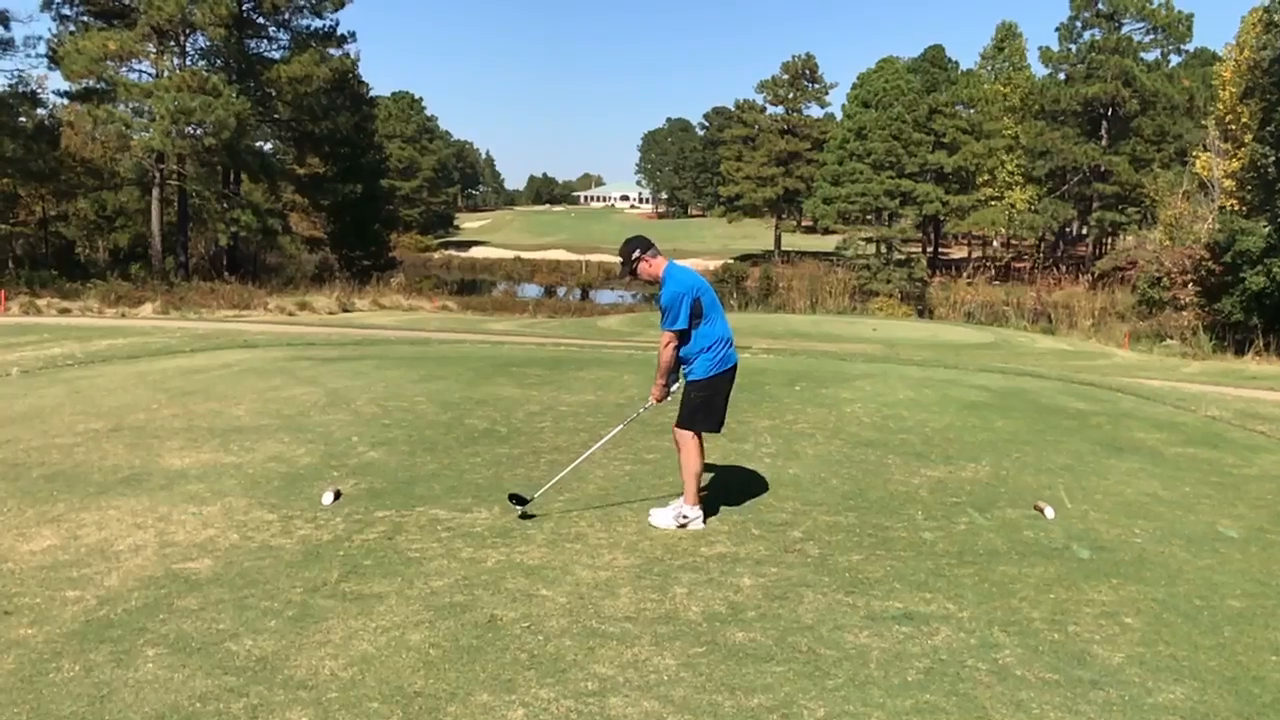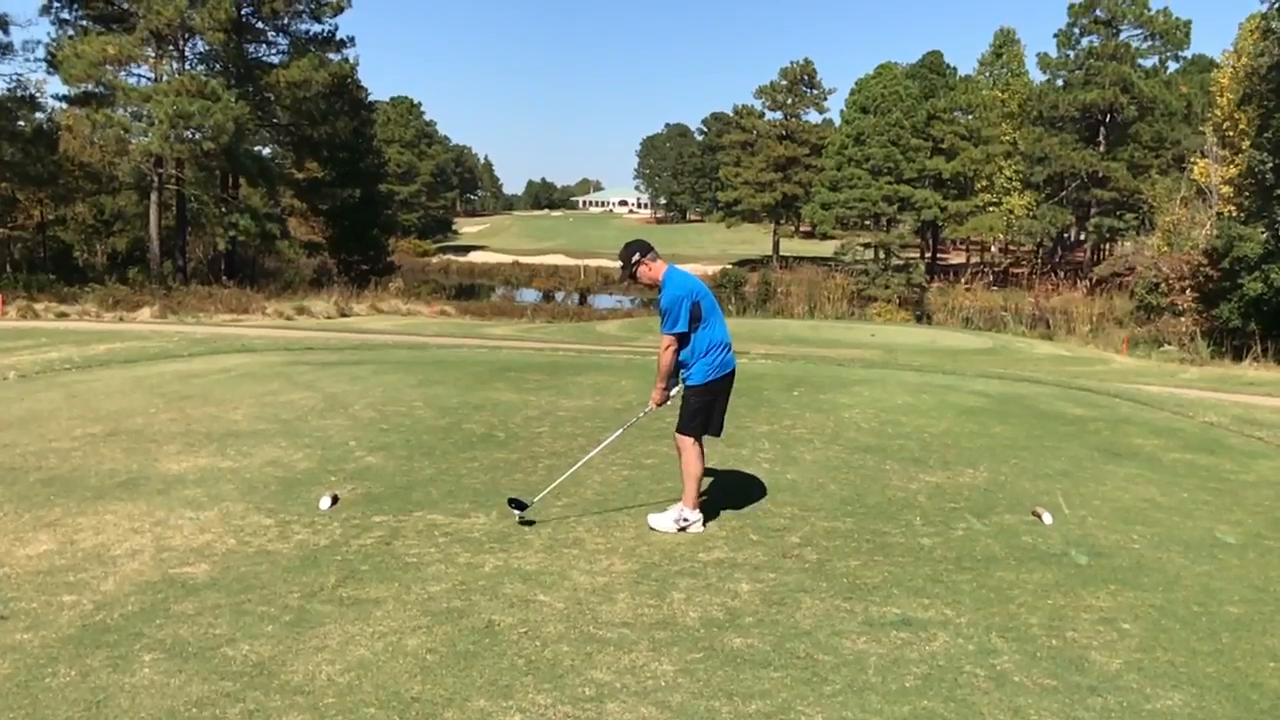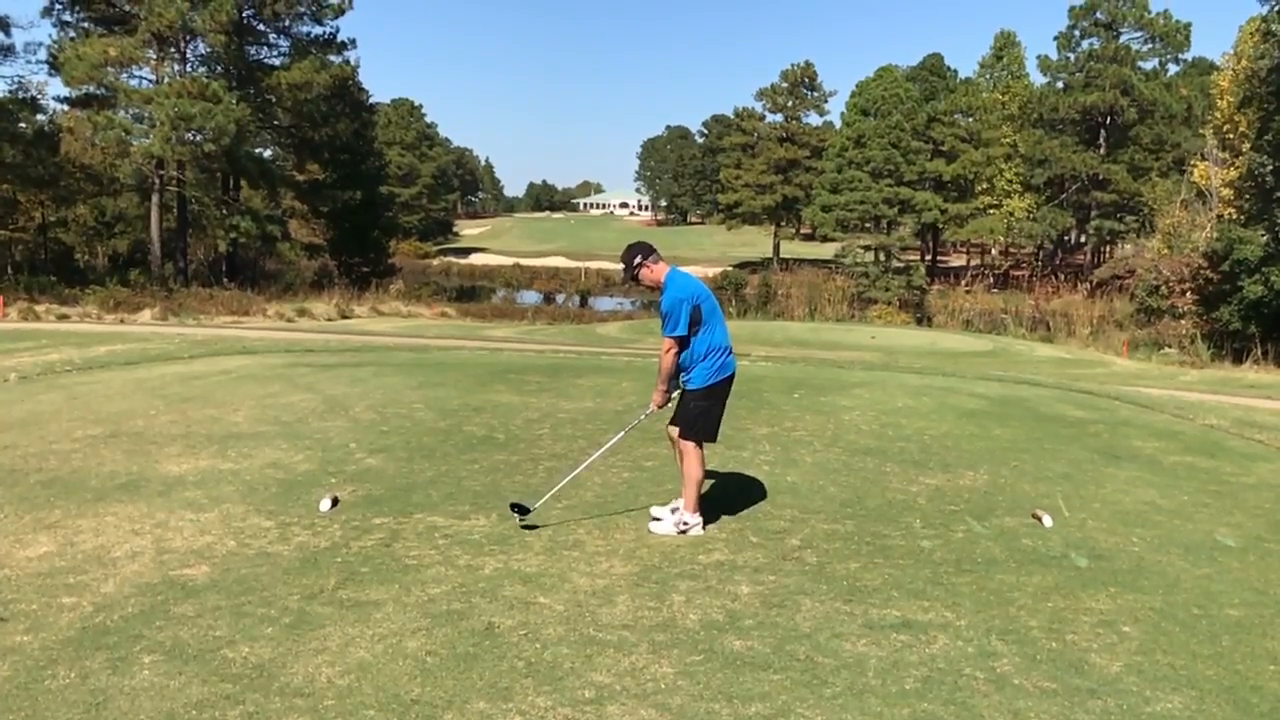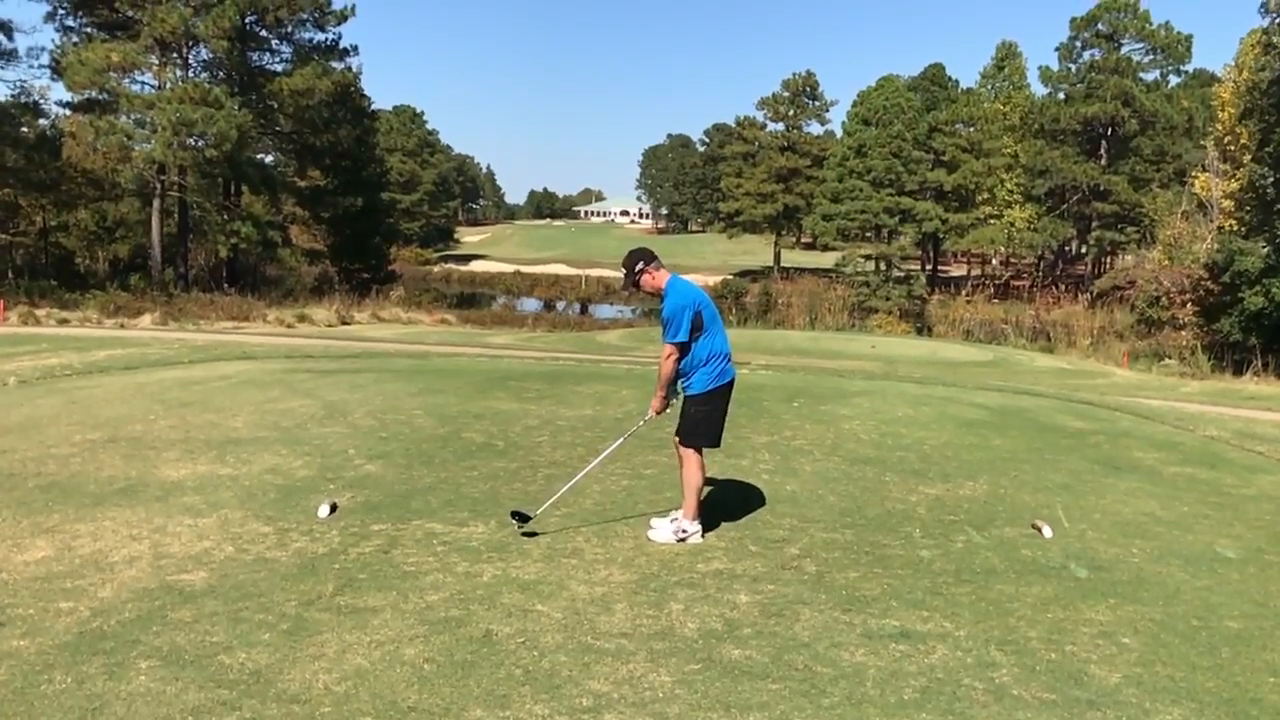
dt=0.3s
person 1, frame 1
left shoulder: (674, 287)
right shoulder: (678, 275)
left elbow: (670, 343)
left wrist: (660, 383)
right wrist: (670, 377)
left hip: (709, 366)
right hip: (709, 363)
left knee: (685, 433)
right knee: (691, 434)
left ankle: (691, 511)
right ankle: (688, 501)
person 1, frame 2
left shoulder: (673, 291)
right shoulder: (677, 280)
left elbow: (670, 346)
left wrist: (660, 387)
right wrist: (668, 382)
left hip: (707, 371)
right hip: (709, 368)
left knee: (686, 439)
right knee: (691, 439)
left ankle: (690, 514)
right ankle: (688, 505)
person 1, frame 3
left shoulder: (675, 294)
right shoulder: (681, 281)
left elbow: (671, 349)
left wrist: (661, 389)
right wrist: (670, 384)
left hip: (707, 375)
right hip: (705, 371)
left knee: (690, 443)
right knee: (676, 432)
left ankle: (690, 517)
right ankle: (687, 502)
person 1, frame 4
left shoulder: (676, 300)
right shoulder: (680, 290)
left elbow: (671, 355)
left wrist: (660, 395)
right wrist: (668, 390)
left hip: (707, 381)
right hip: (704, 379)
left knee: (689, 450)
right knee: (683, 446)
left ankle: (690, 525)
right ankle: (686, 513)
